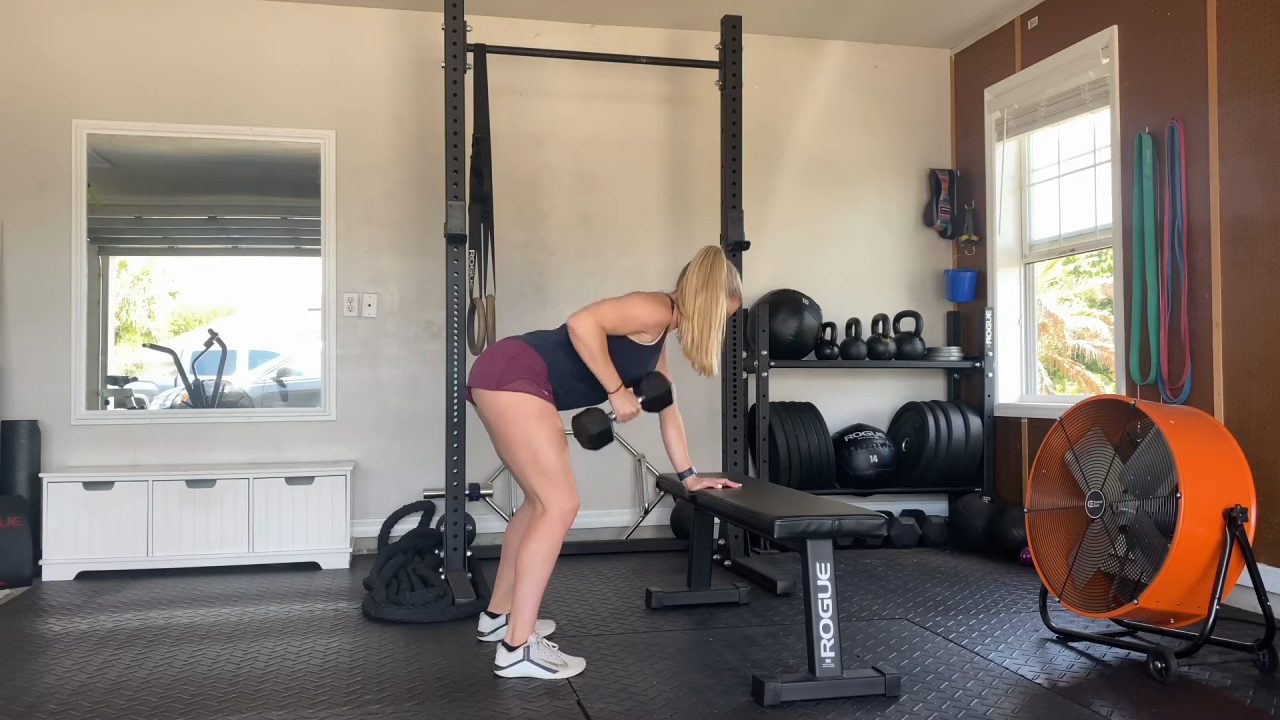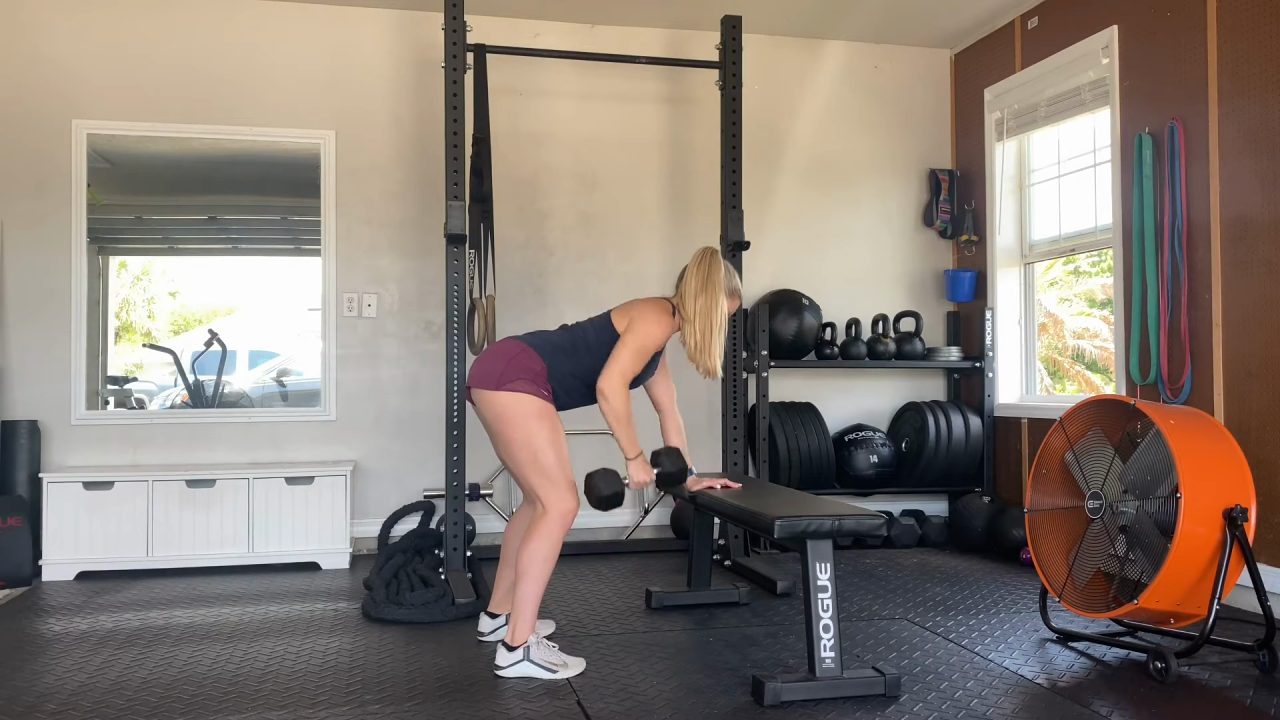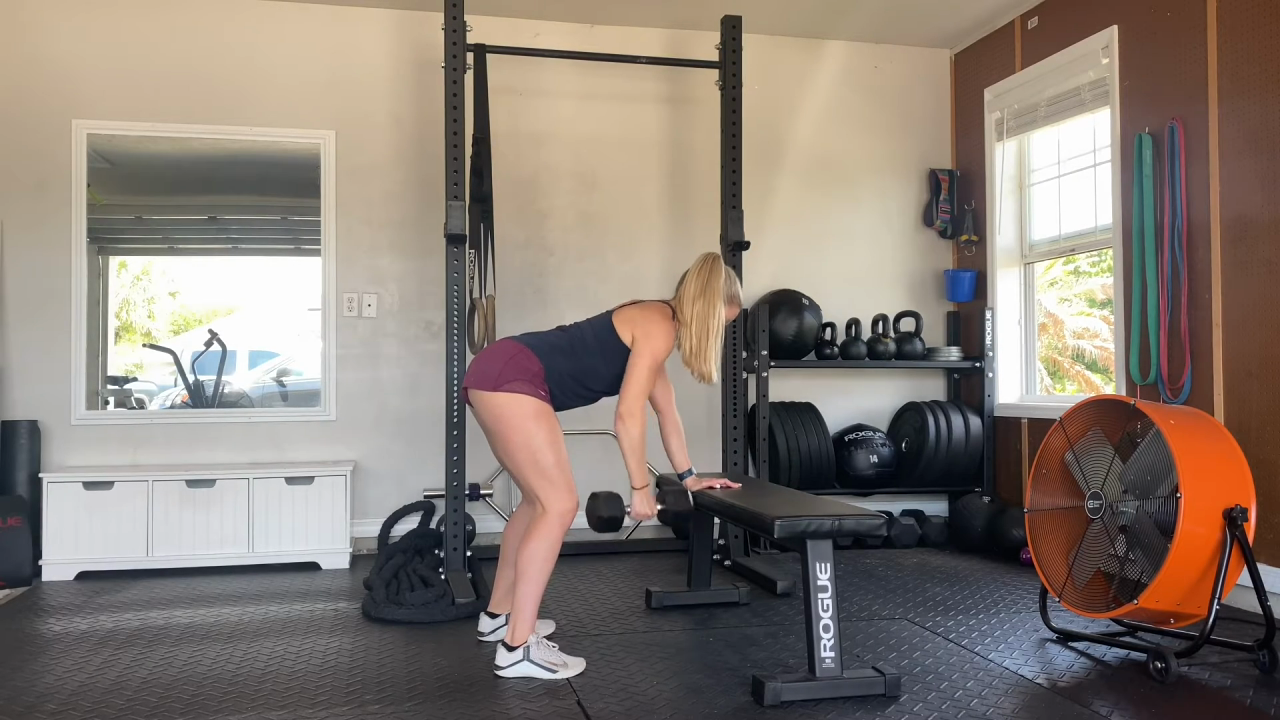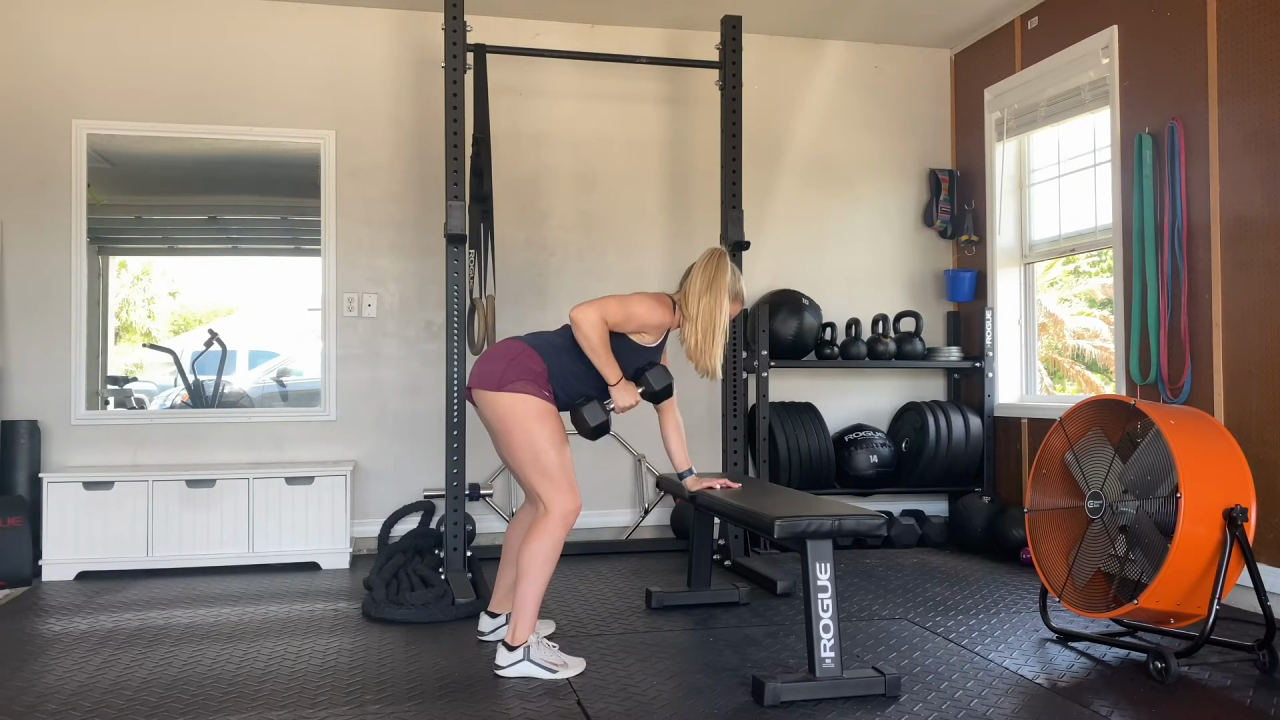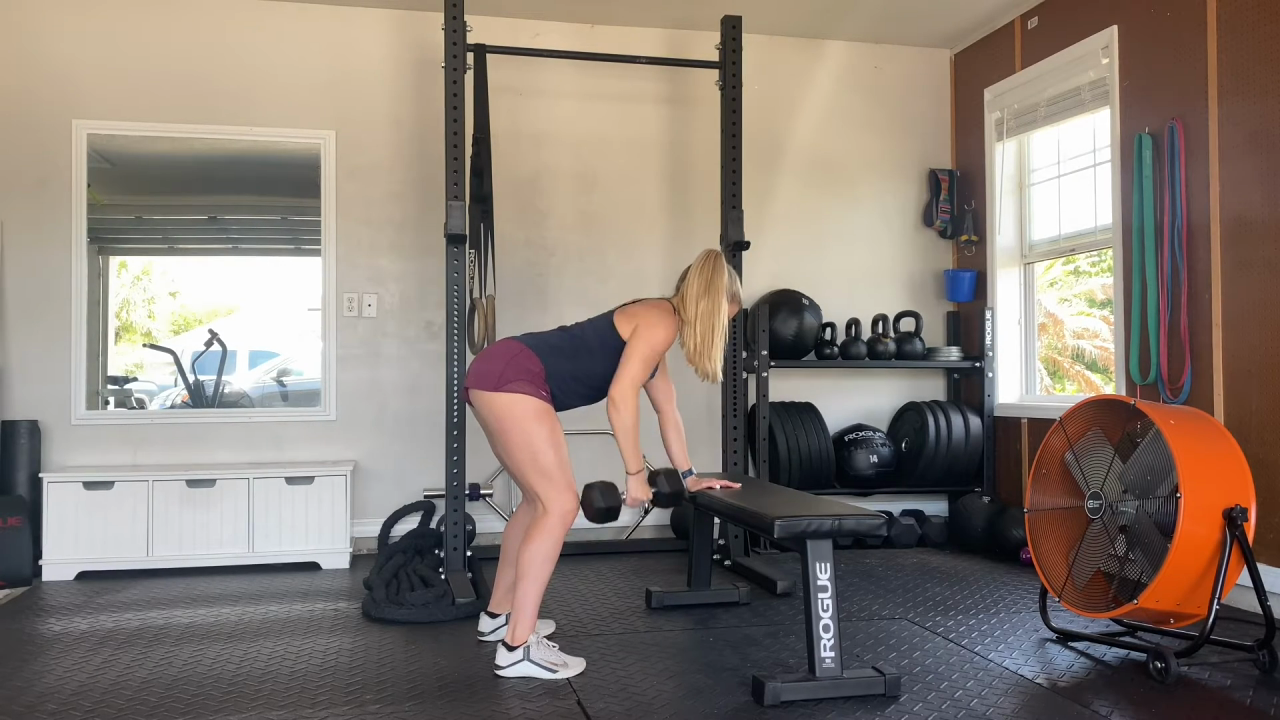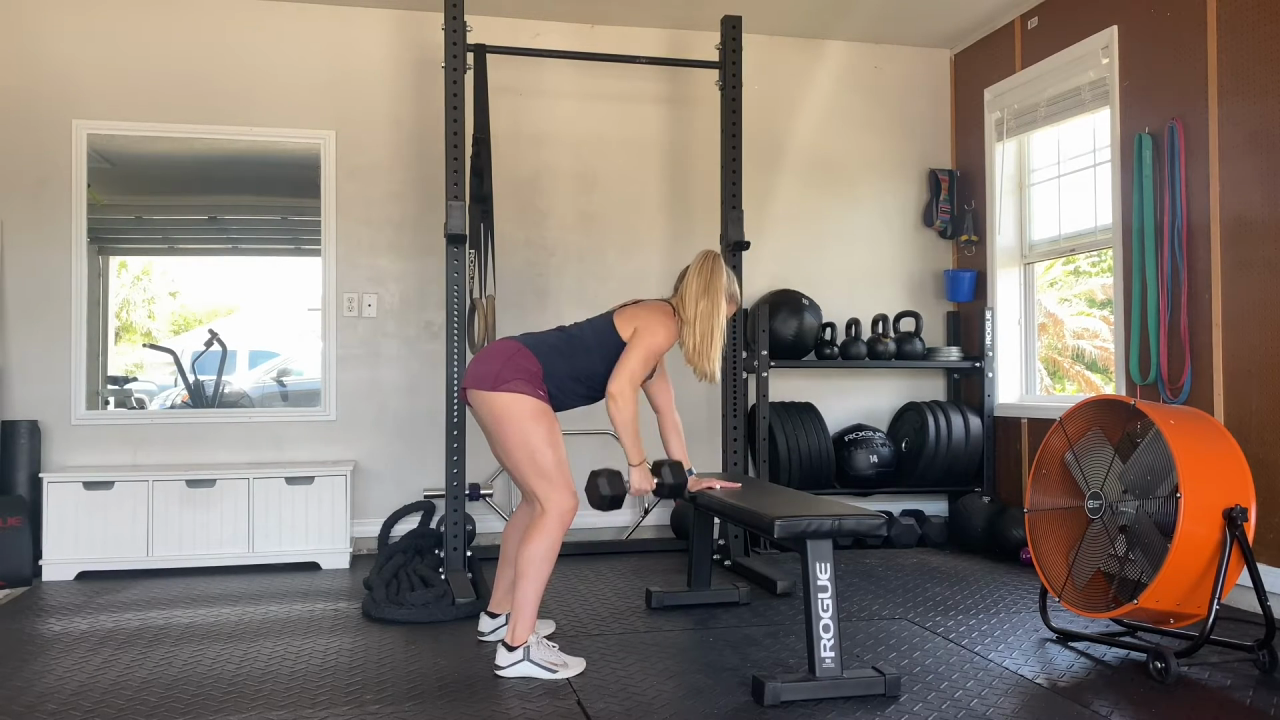
dt=0.4s
person 1, frame 1
left shoulder: (656, 333)
right shoulder: (655, 310)
left elbow: (665, 405)
right elbow: (581, 322)
left wrist: (688, 476)
right wrist: (616, 391)
left hip: (508, 377)
right hip: (514, 374)
left knee: (542, 501)
right knee: (559, 506)
left ankle: (499, 615)
right ankle: (517, 647)
person 1, frame 2
left shoulder: (655, 327)
right shoulder: (657, 318)
left elbow: (666, 405)
right elbow: (609, 388)
left wrist: (686, 476)
right wrist: (635, 458)
left hip: (504, 375)
right hip: (513, 376)
left knee: (542, 500)
right knee: (560, 505)
left ankle: (499, 615)
right ankle: (517, 647)
person 1, frame 3
left shoulder: (653, 328)
right shoulder: (659, 324)
left elbow: (666, 407)
right elbow: (629, 413)
left wrist: (686, 477)
right wrist: (640, 489)
left hip: (502, 376)
right hip: (510, 376)
left knee: (541, 500)
right knee: (559, 505)
left ankle: (499, 614)
right ankle: (518, 647)
person 1, frame 4
left shoulder: (657, 333)
right shoulder: (657, 310)
left elbow: (666, 404)
right elbow: (583, 315)
left wrist: (688, 476)
right wrist: (618, 384)
left hip: (507, 377)
right hip: (515, 375)
left knee: (543, 501)
right knee: (562, 506)
left ankle: (499, 614)
right ankle: (517, 648)
person 1, frame 5
left shoulder: (654, 322)
right shoulder: (662, 321)
left elbow: (666, 407)
right elbow: (621, 399)
left wrist: (687, 477)
right wrist: (636, 474)
left hip: (502, 374)
right hip: (513, 377)
left knee: (541, 500)
right knee: (560, 506)
left ankle: (499, 614)
right ankle: (518, 647)
person 1, frame 6
left shoulder: (652, 325)
right shoulder: (662, 322)
left elbow: (665, 409)
right elbow: (618, 392)
left wrist: (688, 477)
right wrist: (637, 463)
left hip: (501, 374)
right hip: (510, 376)
left knee: (540, 500)
right knee: (559, 505)
left ankle: (499, 615)
right ankle: (518, 647)
